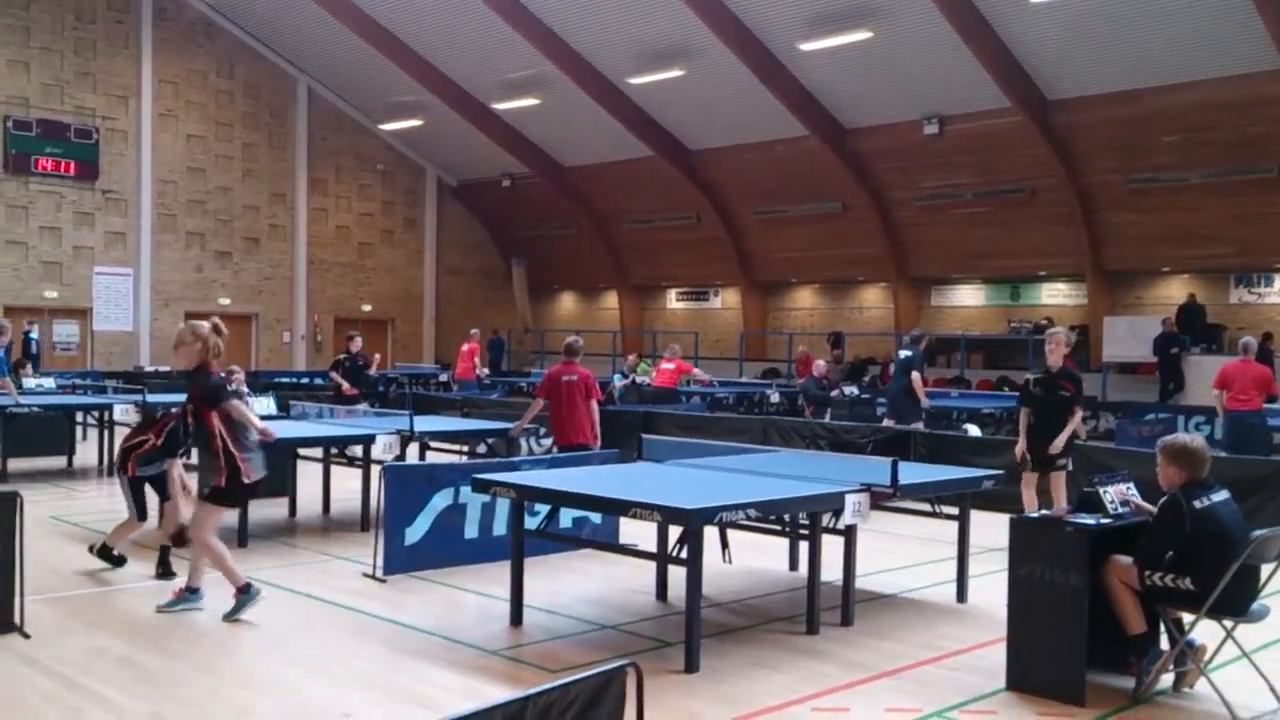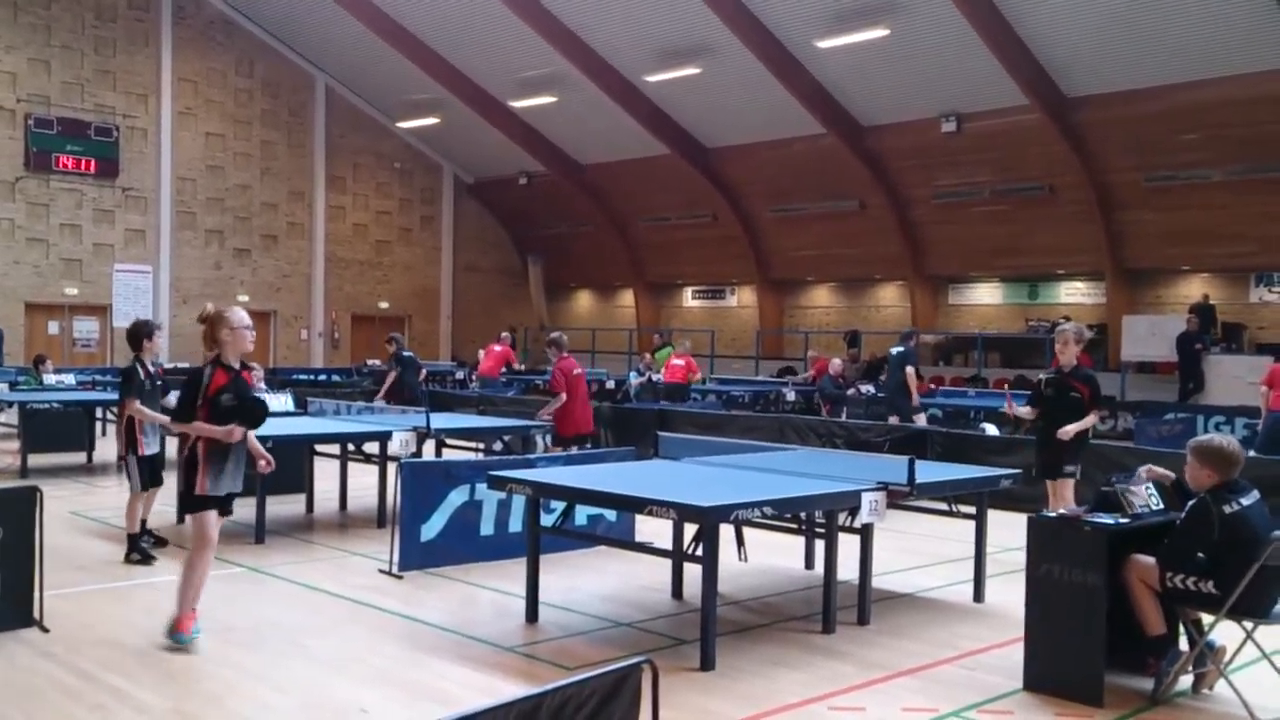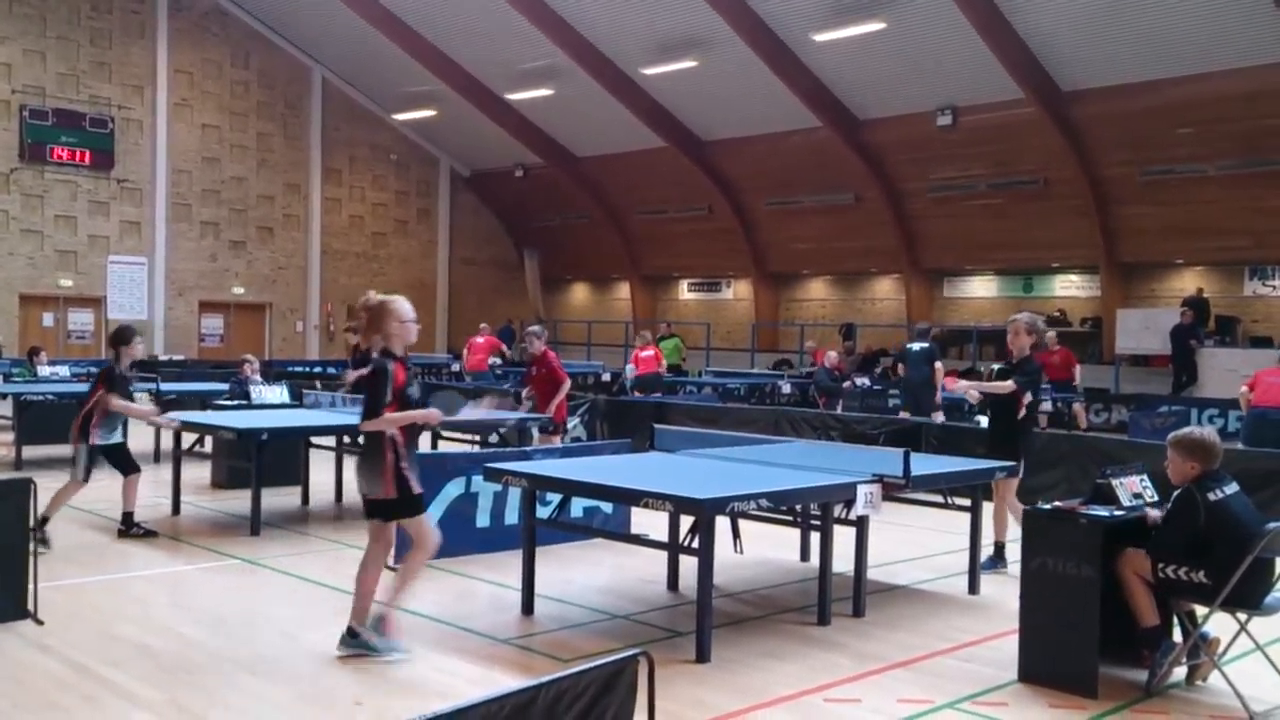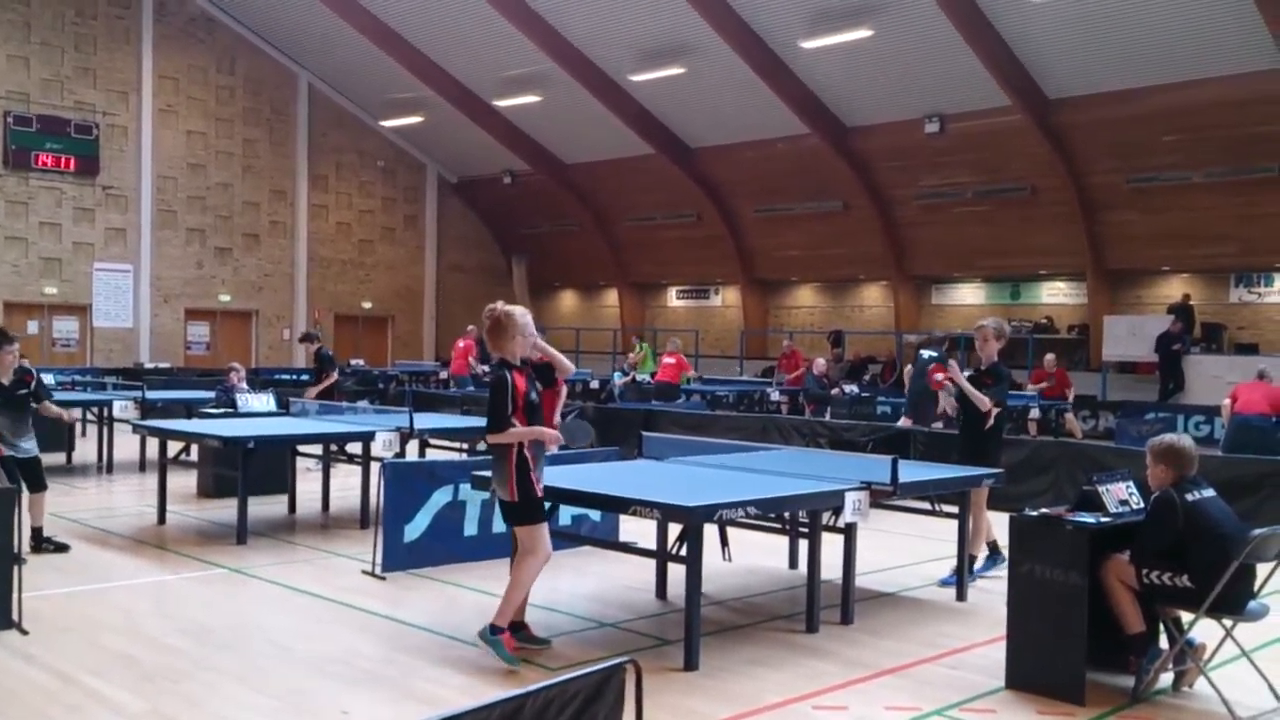
dt=1s
person 1, frame 1
left shoulder: (203, 379)
right shoulder: (205, 378)
left elbow: (232, 404)
left wrist: (256, 426)
left hip: (233, 467)
right hip: (225, 465)
left knee: (202, 533)
right knee: (198, 528)
left ankle: (245, 589)
right ankle: (191, 591)
person 1, frame 2
left shoulder: (247, 375)
right shoulder: (204, 375)
right elbow: (179, 422)
left wrist: (257, 450)
right wrist: (220, 432)
left hip: (230, 471)
right hip: (201, 466)
left knee: (206, 542)
right knee: (207, 538)
left ankle: (188, 610)
right ankle: (181, 618)
person 1, frame 3
left shoulder: (400, 367)
right shoulder: (383, 368)
left elbow: (414, 408)
right elbow: (370, 420)
right wrist: (416, 416)
left hip: (383, 467)
right hip: (388, 468)
left knee: (380, 548)
right knee: (428, 540)
left ankle: (356, 632)
right ankle: (384, 615)
person 1, frame 4
left shoulder: (525, 371)
right shoulder: (504, 378)
left elbow: (567, 371)
right elbow: (494, 433)
left wrist: (541, 345)
right wrist: (538, 432)
left hip: (515, 473)
right hip: (518, 474)
left knee: (527, 550)
right knee: (539, 552)
left ankle: (516, 626)
right ankle: (496, 628)
person 2, frame 1
left shoulder: (1176, 502)
right shoulder: (1218, 492)
left elbow: (1145, 558)
right wrist: (1151, 511)
left hip: (1213, 591)
right hip: (1240, 589)
left knee: (1113, 567)
right knee: (1161, 570)
left ankle: (1148, 655)
right ankle: (1183, 648)
person 2, frame 2
left shoulder: (1205, 508)
right shoulder: (1246, 491)
left elbow: (1168, 558)
right wrist: (1166, 477)
left hip: (1236, 594)
left knee: (1134, 566)
right knee: (1180, 571)
left ankle: (1167, 657)
right ankle: (1202, 649)
person 2, frame 3
left shoulder: (1189, 496)
right shoulder: (1225, 484)
left elbow: (1158, 550)
left wrist: (1158, 524)
right wrist: (1164, 521)
left hip: (1229, 584)
right hip: (1253, 581)
left knee: (1128, 560)
right knee: (1170, 566)
left ankle: (1160, 648)
right ankle: (1196, 641)
person 2, frame 4
left shoulder: (1167, 498)
right shoulder: (1204, 491)
left elbow: (1141, 555)
left wrist: (1126, 556)
right wrist: (1133, 556)
left hip: (1211, 588)
right hip: (1236, 587)
left knee: (1112, 568)
right knee: (1154, 571)
left ankle: (1146, 656)
right ankle: (1183, 648)
person 3, frame 1
left shoulder: (1073, 378)
right shoulder: (1033, 378)
left elbow: (1078, 412)
right elbow: (1025, 410)
left wrist: (1063, 437)
right wrist: (1021, 439)
left hip: (1059, 443)
right hip: (1035, 439)
left knee: (1058, 488)
right knee: (1027, 486)
person 3, frame 2
left shoulder: (1087, 379)
right shoulder: (1046, 378)
left elbow: (1094, 415)
right elbow: (1033, 411)
left wrist: (1075, 427)
right wrist: (1016, 410)
left hip: (1071, 445)
right hip: (1047, 443)
left knee: (1065, 496)
right knee: (1053, 497)
person 3, frame 3
left shoulder: (1032, 368)
right shoulder: (1001, 367)
left elbow: (1008, 387)
right elbow: (981, 397)
left wrist: (971, 384)
right wrist: (966, 390)
left hip: (1017, 439)
right hip: (996, 437)
left knee: (1008, 496)
right knee: (998, 497)
right ankle: (999, 554)
person 3, frame 4
left shoulder: (1001, 375)
right shoulder: (971, 374)
left elbow: (985, 404)
right elbow: (955, 410)
left wrist: (959, 380)
right wrist: (947, 390)
left hip: (985, 448)
right hip: (967, 445)
left knee: (977, 505)
right knee: (974, 504)
left ankle: (966, 567)
right ankle: (995, 553)
person 4, frame 1
left shoulder: (182, 421)
right shoulder: (175, 426)
right elbow: (172, 471)
left hip: (157, 461)
right hip: (133, 463)
left knee: (172, 505)
right knee: (139, 518)
left ankle: (164, 560)
right ankle: (102, 549)
person 4, frame 2
left shoulder: (154, 371)
right shoulder: (133, 371)
left elbow: (165, 400)
right elbow: (133, 407)
right wrist: (167, 421)
left hip: (152, 440)
right hip: (135, 441)
left knee: (153, 486)
right knee: (138, 491)
left ankle: (141, 530)
right ankle: (133, 547)
person 4, frame 3
left shoulder: (126, 373)
right shoulder: (112, 370)
left elbow: (128, 409)
right elbow: (113, 404)
left wrist: (156, 419)
right wrist: (149, 411)
left hip: (111, 435)
right hip: (90, 434)
left knee: (133, 474)
right knee: (77, 483)
left ankle: (128, 524)
right ankle: (39, 527)
person 4, frame 4
left shoulder: (28, 375)
left elbow: (43, 405)
left wrist: (61, 413)
left hip: (26, 443)
left knee: (39, 489)
left ankle: (38, 538)
